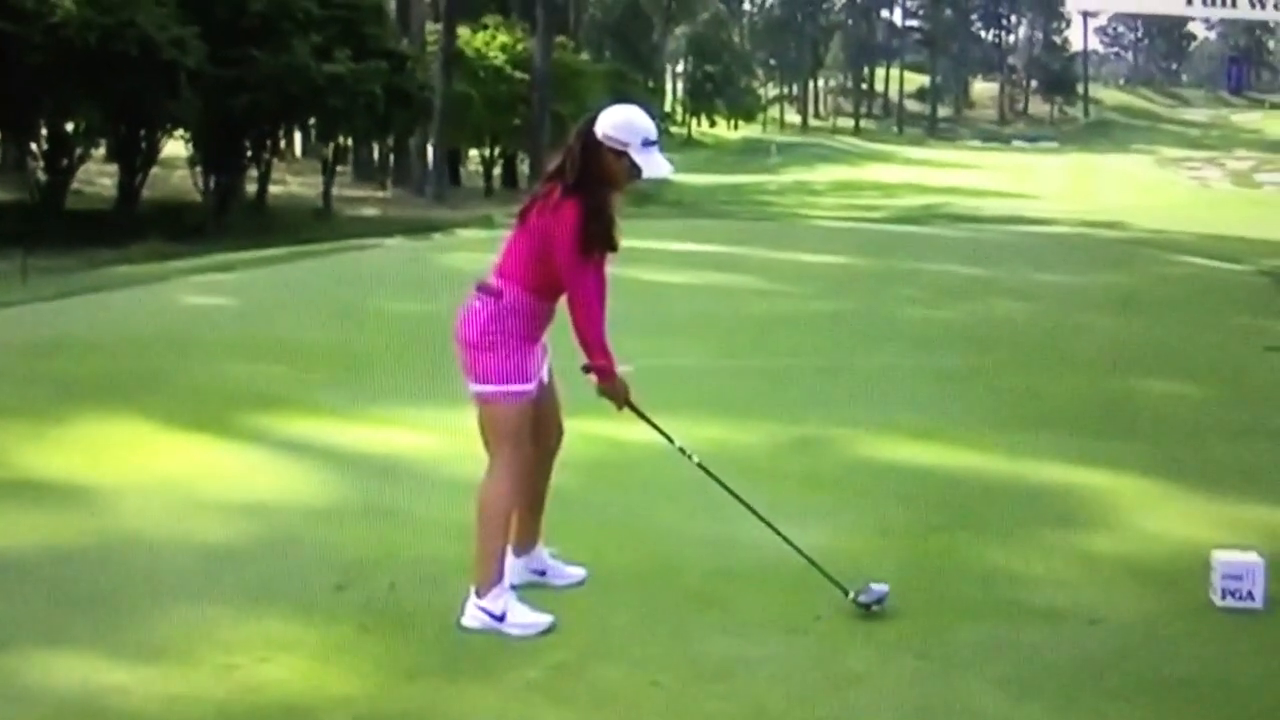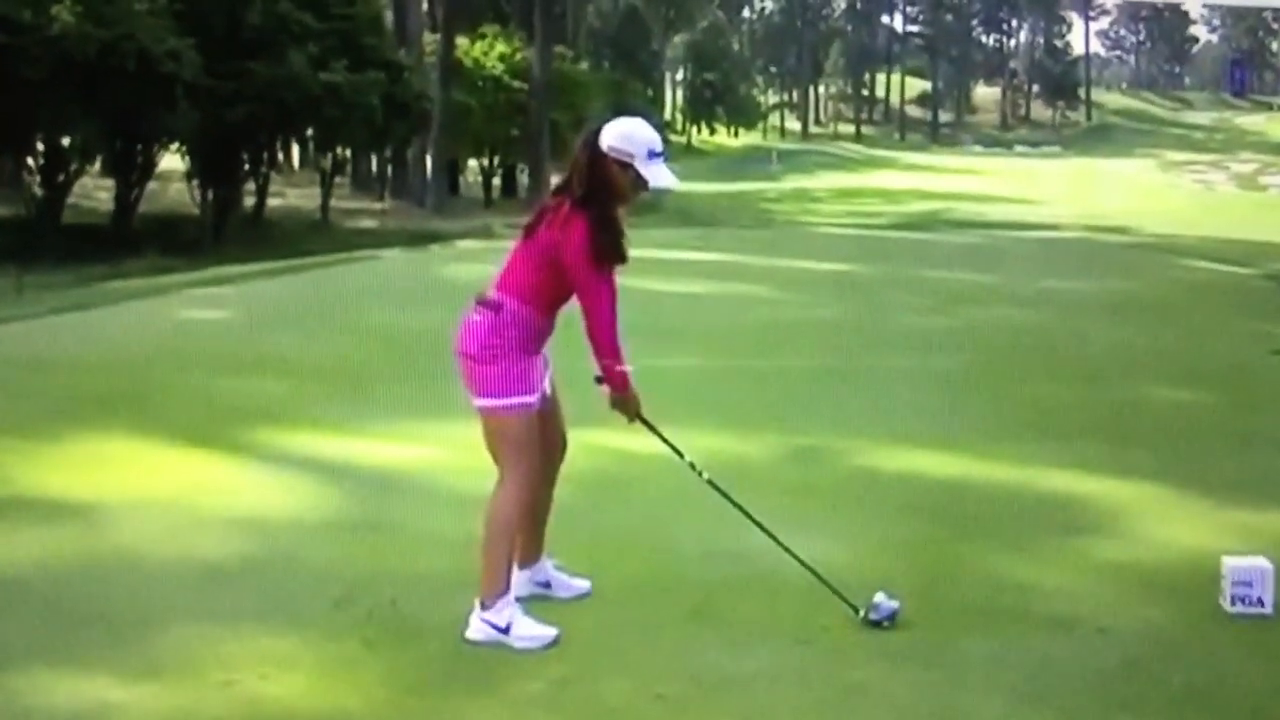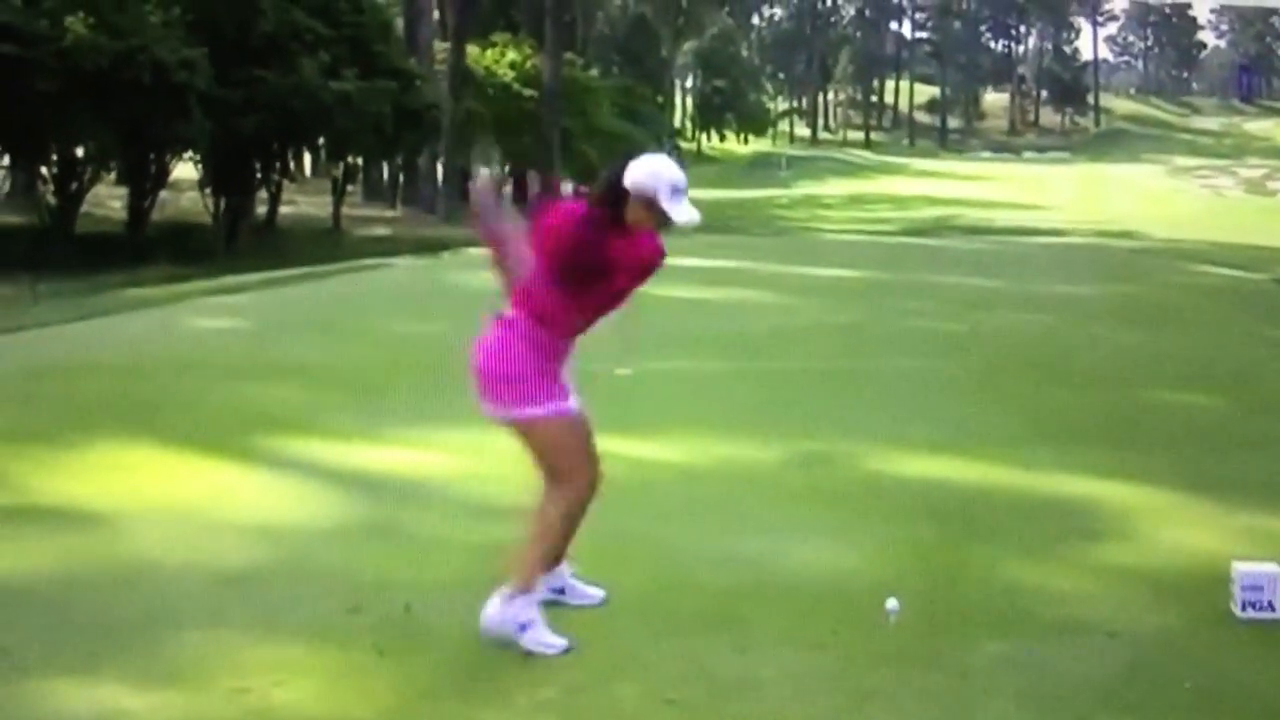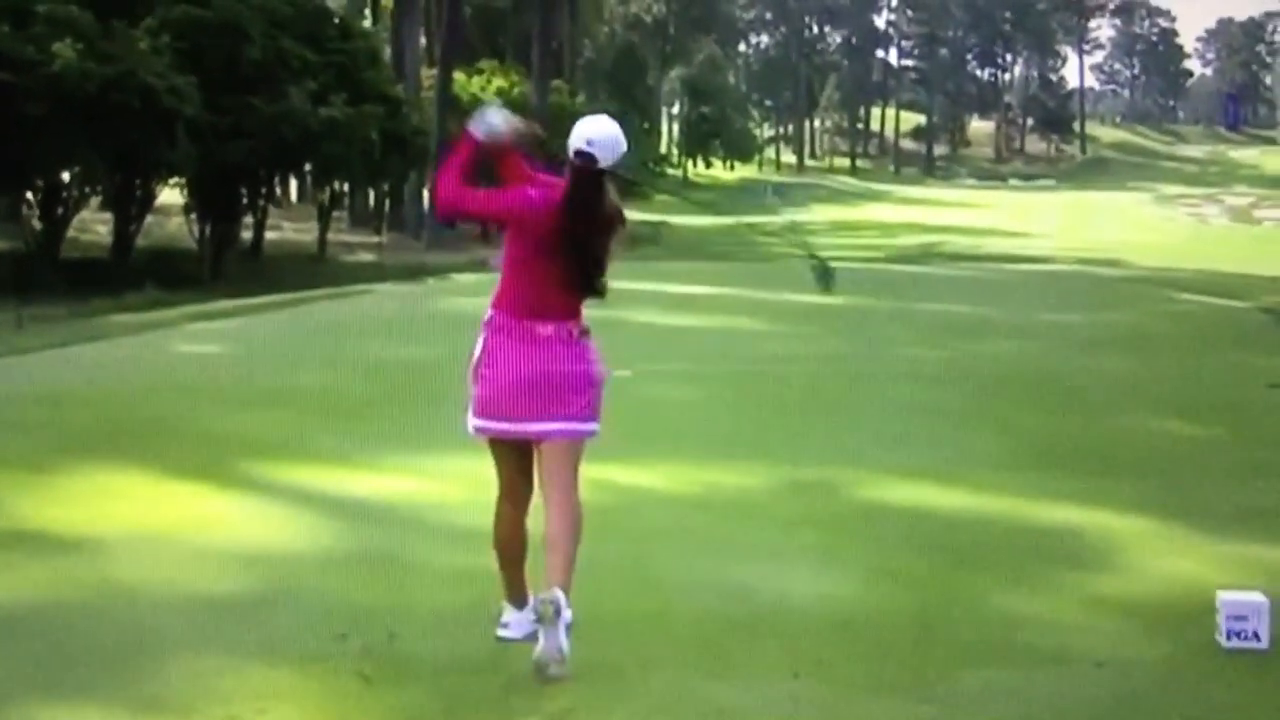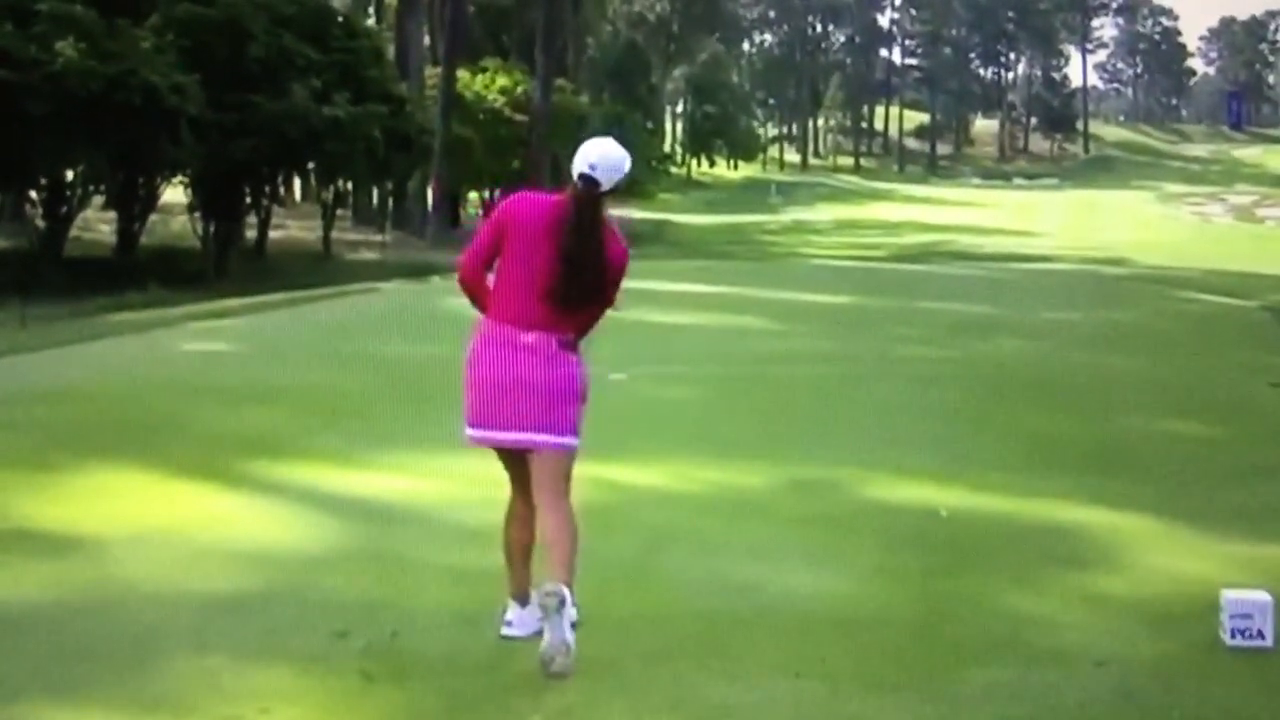
dt=1s
person 1, frame 1
left shoulder: (587, 202)
right shoulder: (566, 209)
left elbow: (592, 284)
right elbow: (580, 297)
left wrist: (601, 362)
right wrist: (605, 370)
left hip: (523, 329)
right hip: (497, 329)
left knee: (547, 439)
right knee: (509, 460)
left ankle: (526, 556)
right ankle: (486, 599)
person 1, frame 2
left shoulder: (595, 214)
right shoulder: (575, 223)
left elbow: (604, 296)
right elbow: (595, 307)
left wrist: (614, 372)
right wrist: (619, 381)
left hip: (522, 341)
right hip: (498, 341)
left knee: (551, 450)
right knee: (518, 472)
left ankle: (530, 568)
right ankle: (491, 611)
person 1, frame 3
left shoulder: (647, 254)
right shoulder: (571, 219)
right elbow: (515, 268)
right wrist: (498, 225)
left hip: (540, 359)
right hip: (517, 356)
left knee: (582, 475)
right knee: (572, 480)
left ankle: (546, 574)
right ankle: (511, 605)
person 1, frame 4
left shoulder: (536, 203)
right shoulder: (604, 214)
left elbow: (447, 196)
left wrist: (477, 136)
right wrist: (507, 147)
left hip: (507, 351)
right hip: (567, 357)
left knee: (513, 492)
right knee: (560, 489)
left ankle: (517, 608)
right ankle: (555, 599)
person 1, frame 5
left shoulder: (517, 206)
right shoulder: (611, 249)
left elbow: (468, 274)
right elbow: (584, 321)
left hip: (494, 357)
right hip: (554, 366)
left knee: (523, 491)
right knee: (552, 498)
left ankle: (520, 606)
right ankle: (558, 597)
